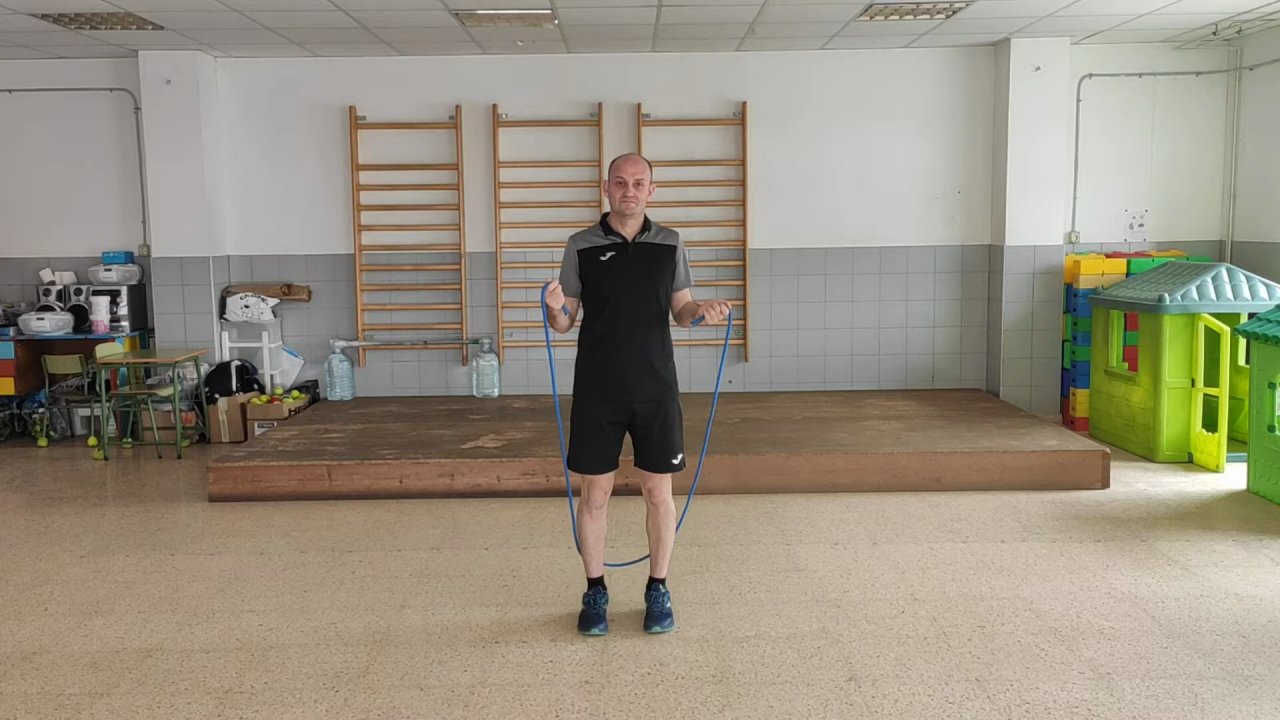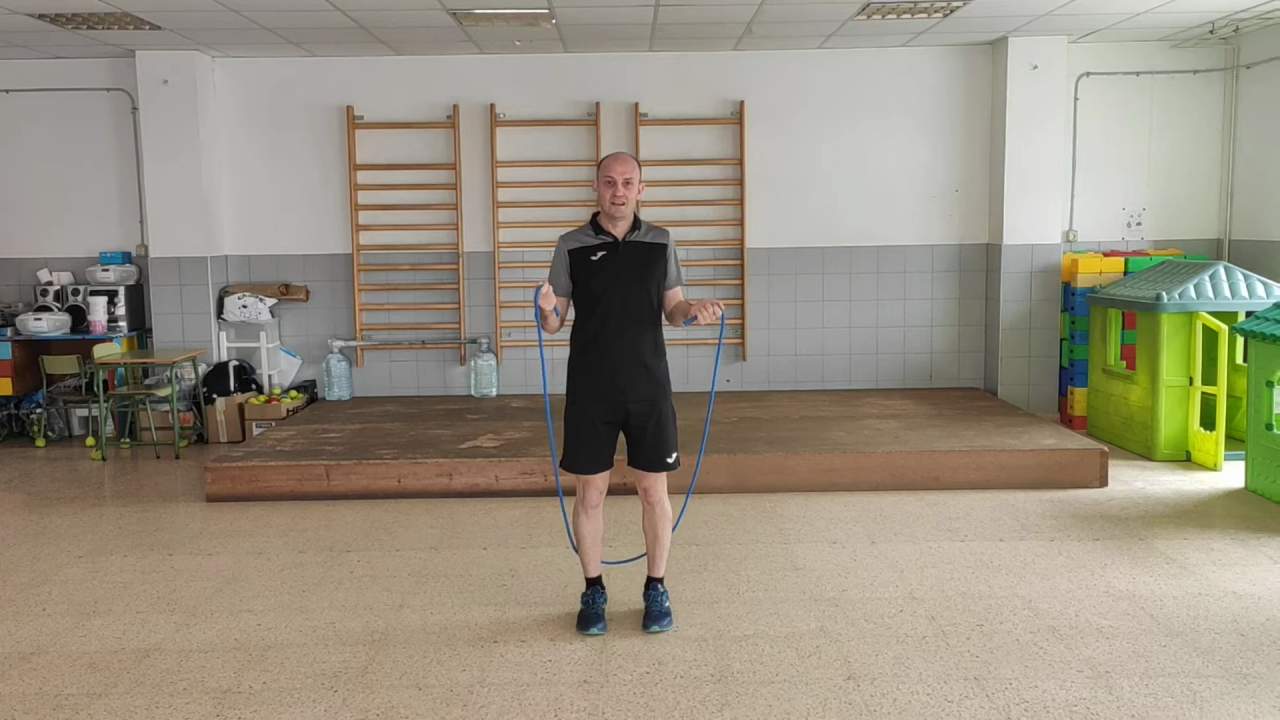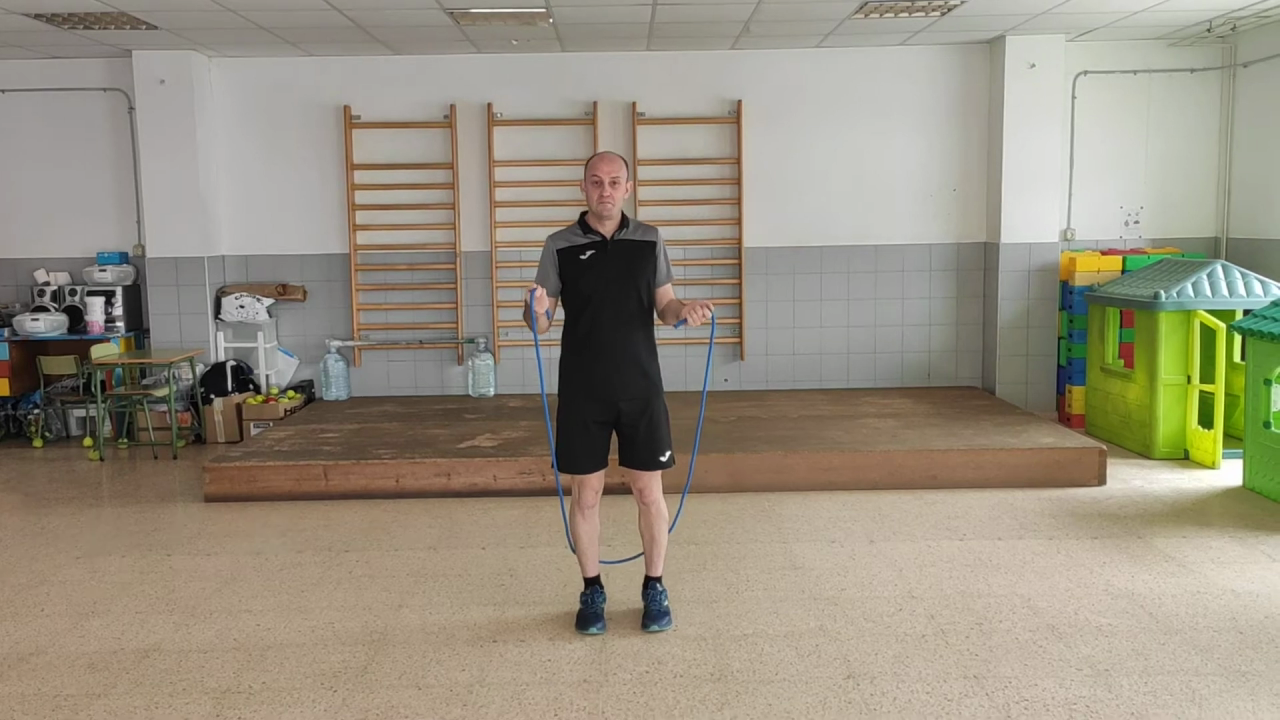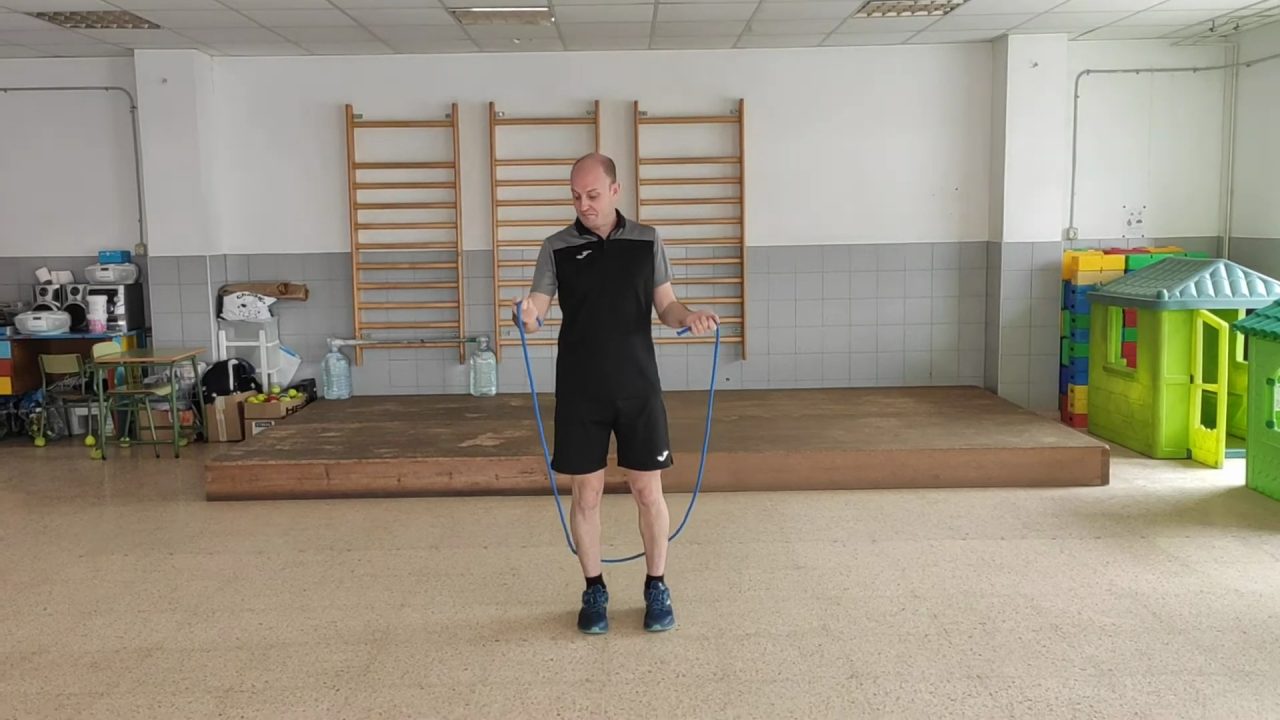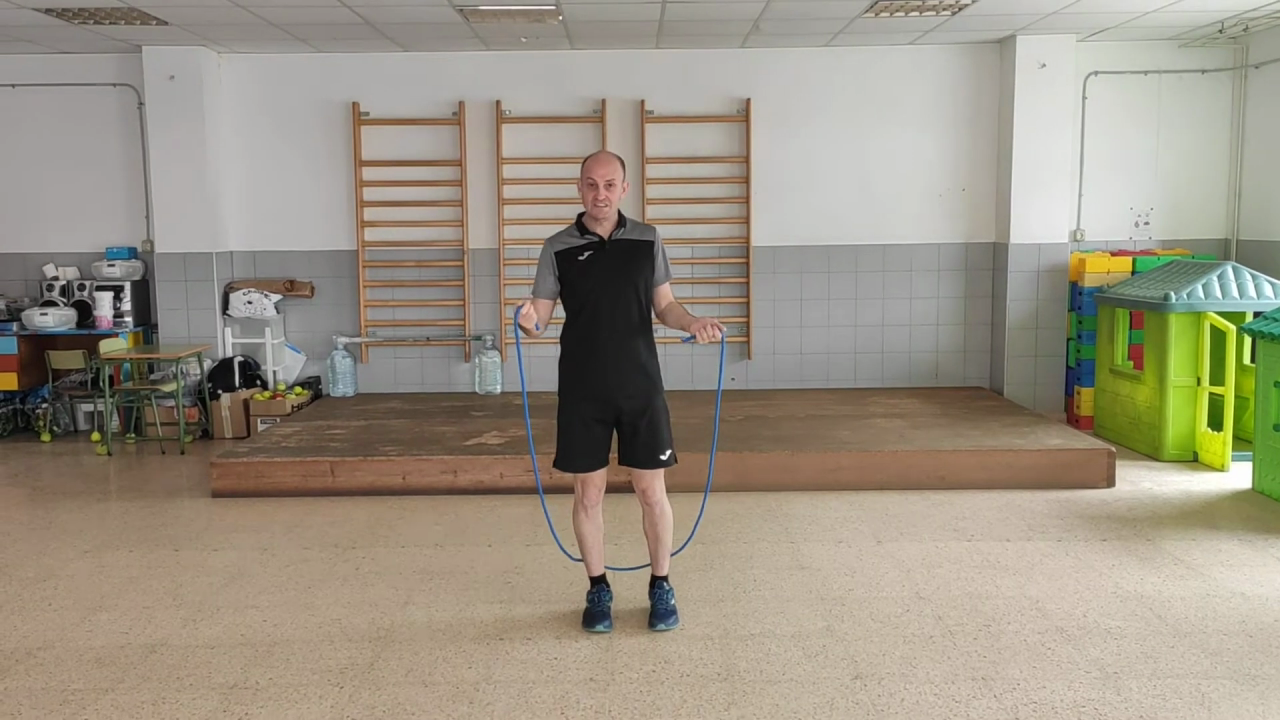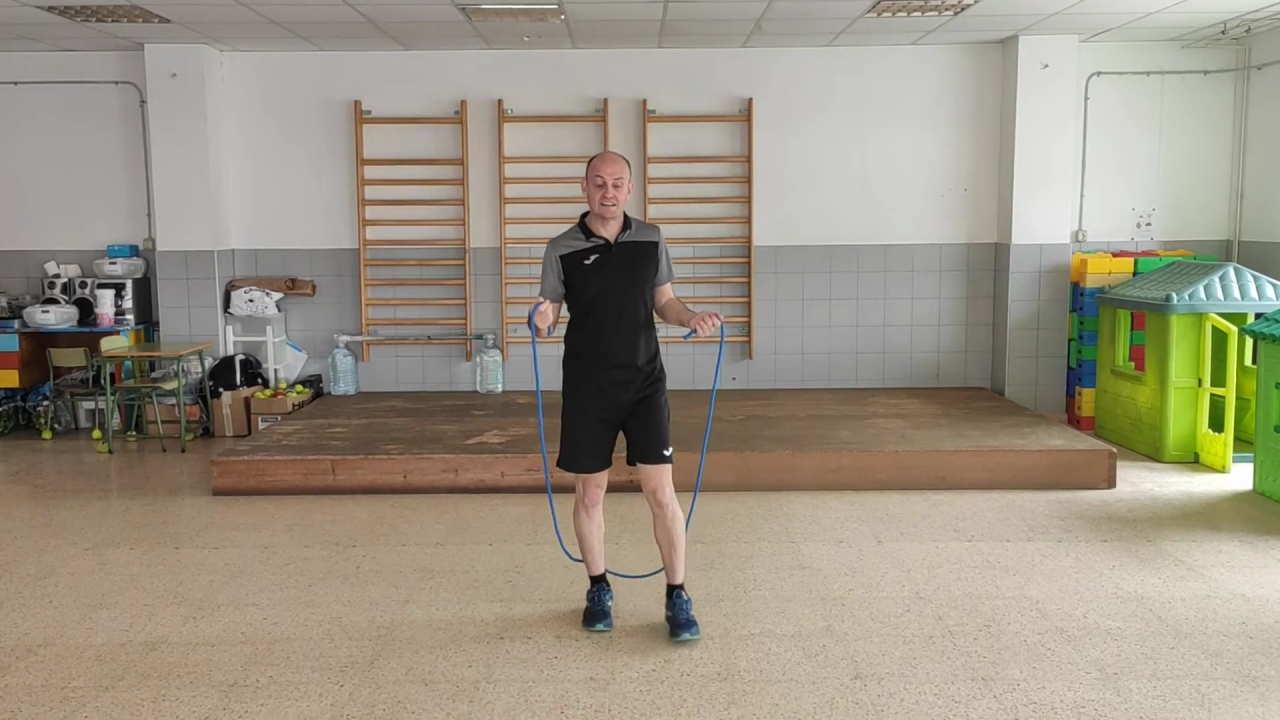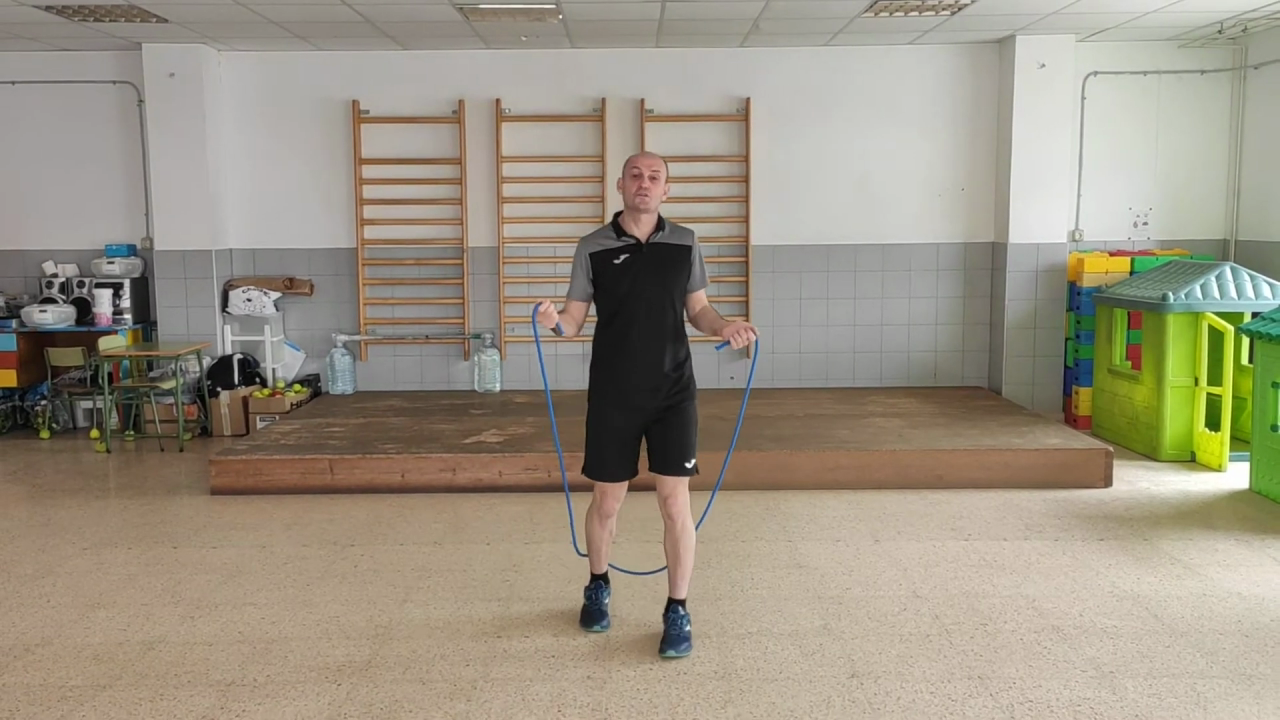
dt=0.4s
person 1, frame 1
left shoulder: (670, 244)
right shoulder: (581, 246)
left elbow: (681, 310)
right elbow: (565, 322)
left wrist: (703, 309)
right wrist: (555, 307)
left hip: (656, 390)
right hip: (597, 392)
left knee: (659, 492)
right knee: (594, 493)
left ankle: (658, 589)
right ankle: (595, 592)
person 1, frame 2
left shoulder: (660, 242)
right shoulder: (571, 246)
left elbow: (672, 309)
right elbow: (554, 323)
left wrist: (694, 309)
right wrist: (545, 309)
left hip: (648, 389)
right hip: (590, 392)
left knee: (654, 491)
right knee: (590, 493)
left ankle: (656, 588)
right ankle: (593, 591)
person 1, frame 3
left shoulder: (650, 240)
right shoulder: (560, 246)
left elbow: (664, 305)
right elbow: (541, 321)
left wrist: (685, 308)
right wrist: (535, 310)
left hip: (640, 388)
right hip: (583, 392)
left knee: (649, 491)
right knee: (585, 493)
left ankle: (654, 587)
right ankle: (592, 590)
person 1, frame 4
left shoulder: (647, 240)
right shoulder: (557, 247)
left elbow: (666, 306)
right elbow: (534, 317)
left wrist: (690, 316)
right wrist: (525, 315)
left hip: (638, 387)
right hip: (580, 392)
left knee: (648, 490)
right knee: (585, 493)
left ankle: (656, 587)
right ankle: (594, 590)
person 1, frame 5
left shoulder: (647, 239)
right shoulder: (558, 248)
left elbow: (663, 305)
right elbow: (541, 318)
left wrist: (692, 322)
right wrist: (528, 321)
left hip: (640, 387)
right hip: (583, 391)
left knee: (652, 491)
right knee: (588, 492)
left ankle: (660, 586)
right ankle: (598, 589)
person 1, frame 6
left shoulder: (651, 239)
right shoulder: (562, 250)
left elbow: (663, 301)
right elbow: (548, 318)
left wrist: (692, 317)
right wrist: (541, 323)
left hip: (644, 384)
right hip: (587, 390)
left knee: (660, 490)
right knee: (589, 493)
left ankle: (677, 597)
right ankle: (598, 589)
person 1, frame 7
left shoulder: (685, 243)
right shoulder: (592, 248)
left elbow: (698, 309)
right elbow: (574, 321)
left wrist: (724, 326)
right wrist: (551, 320)
left hip: (673, 393)
right hip: (612, 395)
left knee: (675, 502)
right knee: (606, 502)
left ankle: (678, 611)
right ankle: (598, 584)
